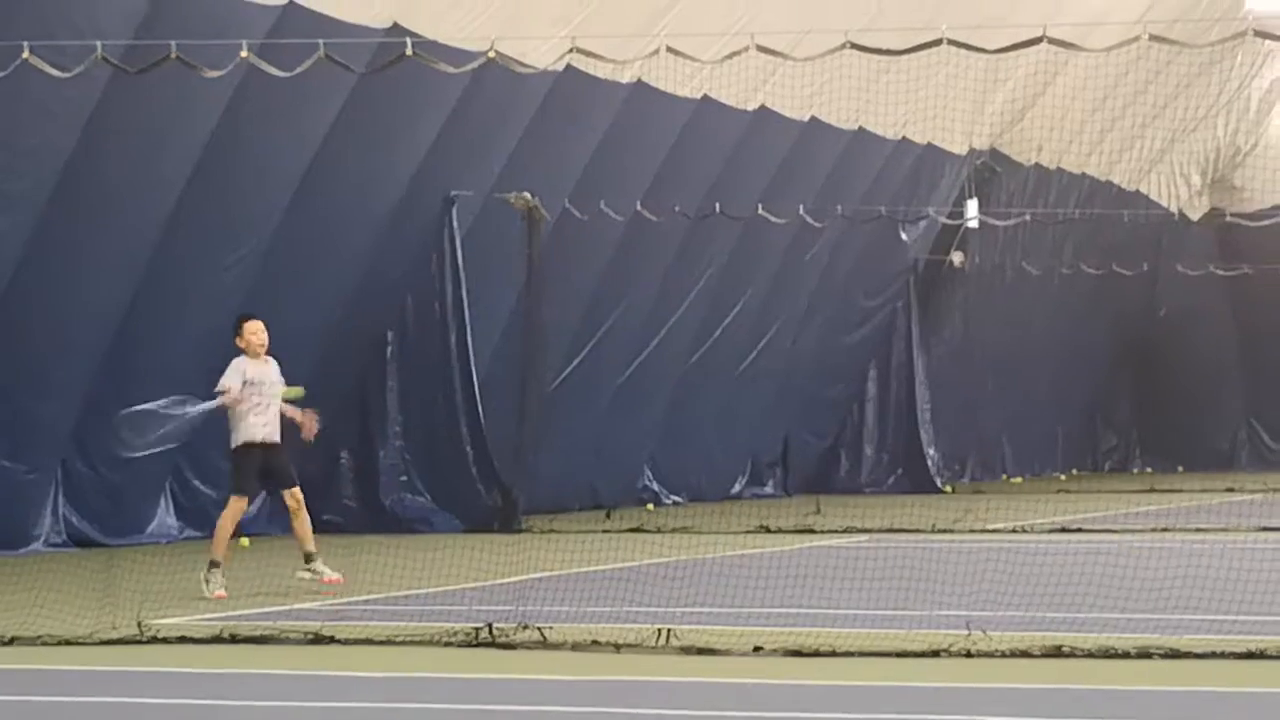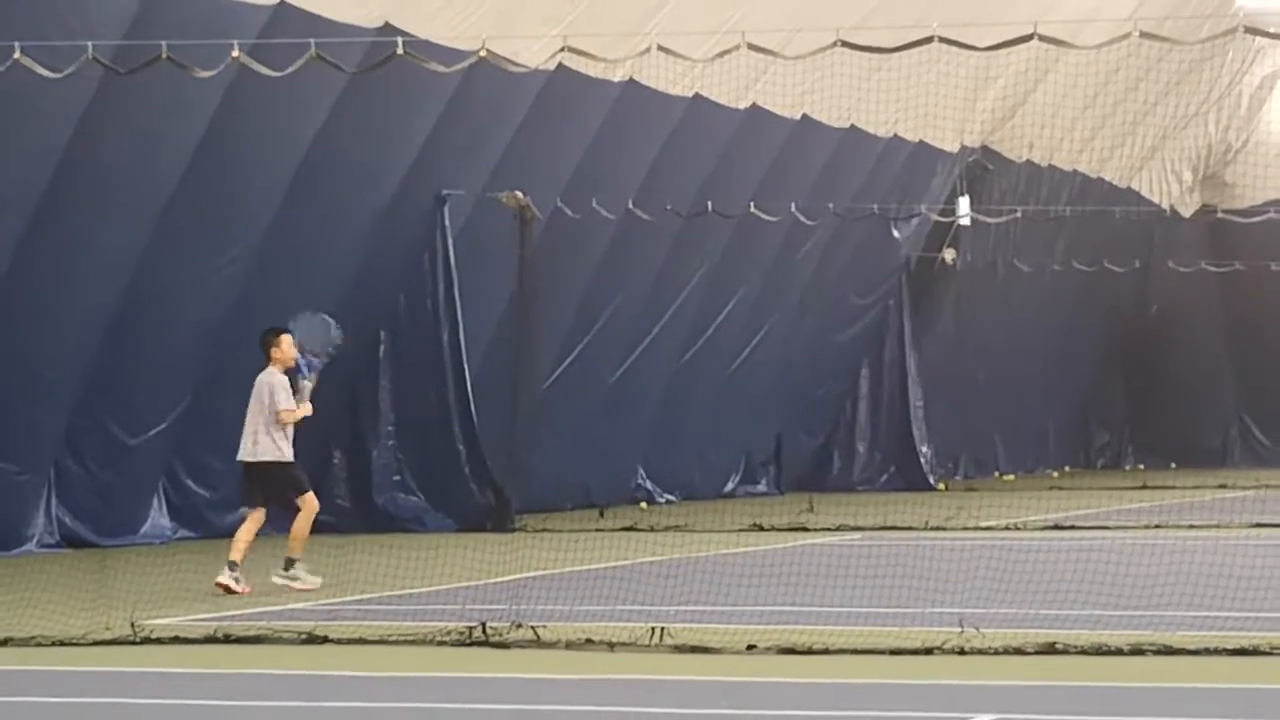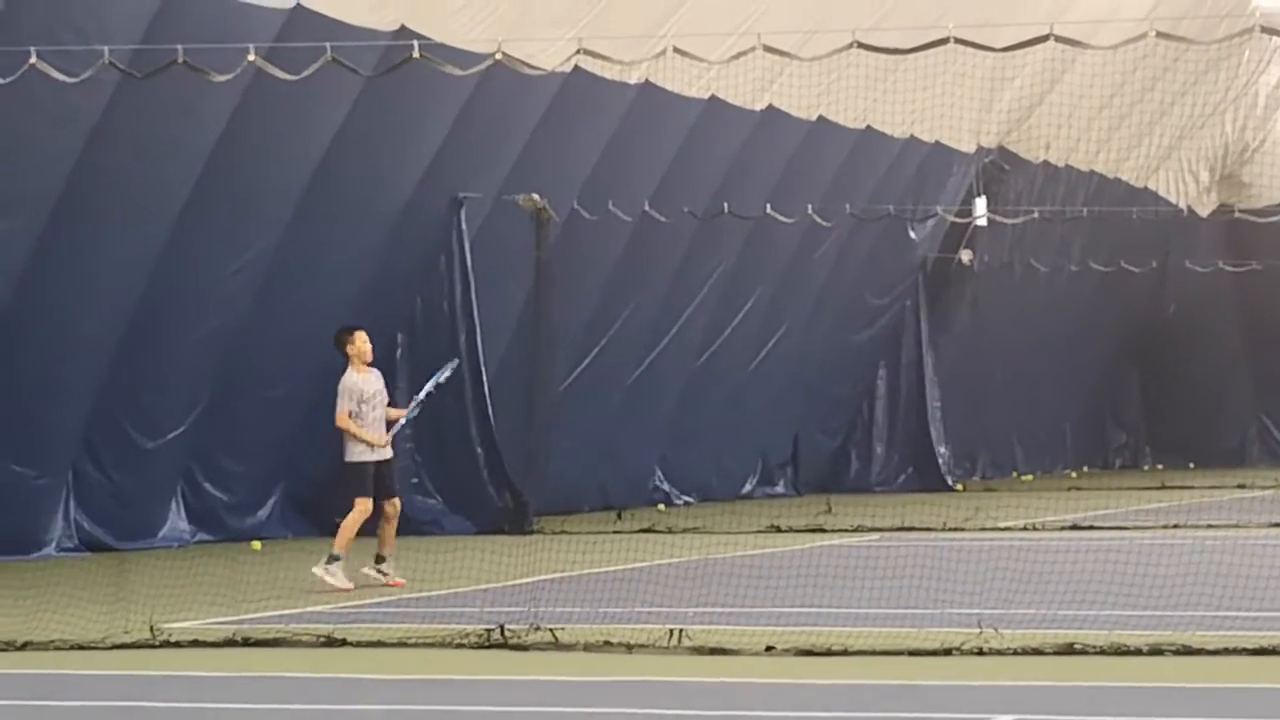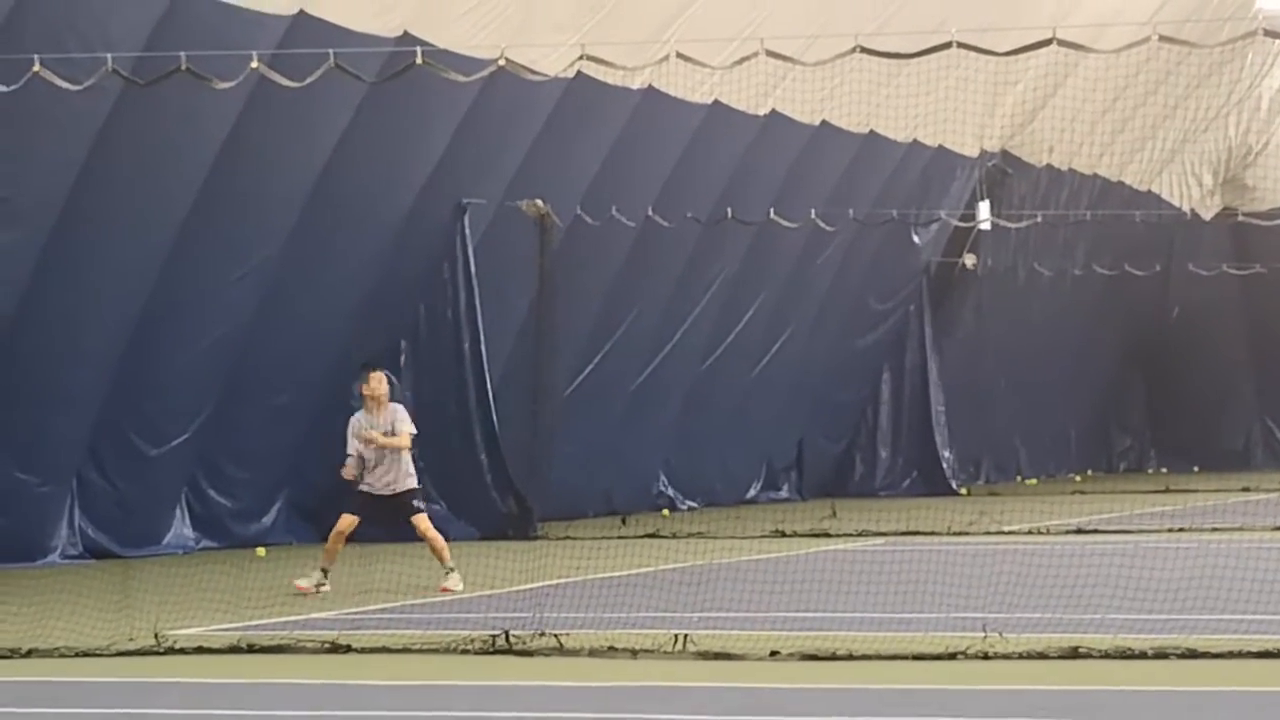
dt=0.7s
person 1, frame 1
left shoulder: (272, 365)
right shoulder: (238, 366)
right elbow: (227, 399)
left wrist: (297, 416)
right wrist: (233, 397)
left hip: (273, 444)
right hip: (248, 446)
left knee: (296, 502)
right knee: (236, 507)
left ankle: (312, 564)
right ankle: (214, 570)
person 1, frame 2
left shoulder: (264, 379)
right shoulder: (278, 380)
right elbow: (285, 417)
left wrist: (300, 405)
right wrist: (303, 411)
left hip: (253, 458)
right hip: (273, 457)
left knee: (255, 517)
right knee: (309, 505)
left ankle: (232, 572)
right ankle: (291, 567)
person 1, frame 3
left shoulder: (375, 376)
right shoulder: (349, 382)
right elbow: (341, 421)
left wrist: (404, 413)
right wrist: (370, 438)
left hip: (381, 455)
right hip: (360, 458)
left knee: (392, 510)
right knee: (363, 509)
left ankle: (379, 565)
right ankle: (331, 564)
person 1, frame 4
left shoulder: (396, 411)
right shoulder: (356, 421)
left elbow: (405, 442)
right elbow: (354, 457)
left wrist: (381, 440)
right wrist: (350, 471)
left hip: (402, 484)
right hip: (369, 486)
left knee: (425, 528)
right knee: (341, 528)
left ankle: (451, 573)
right ankle: (322, 576)
